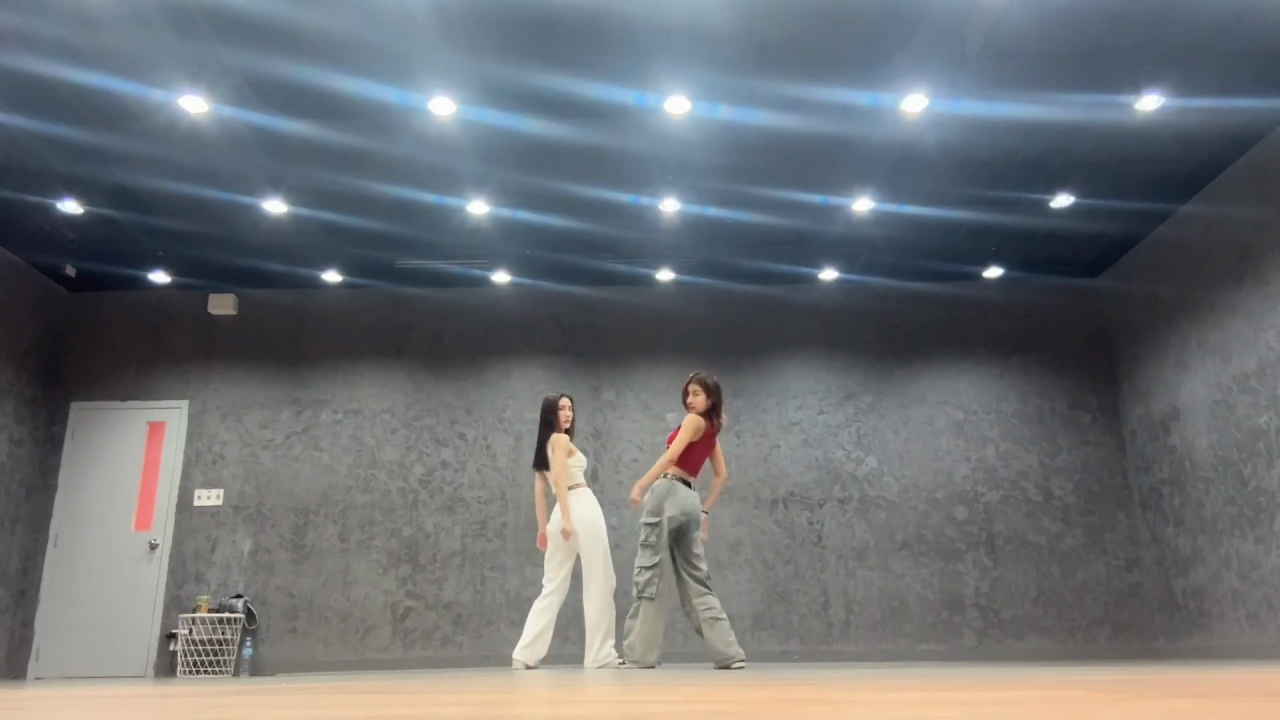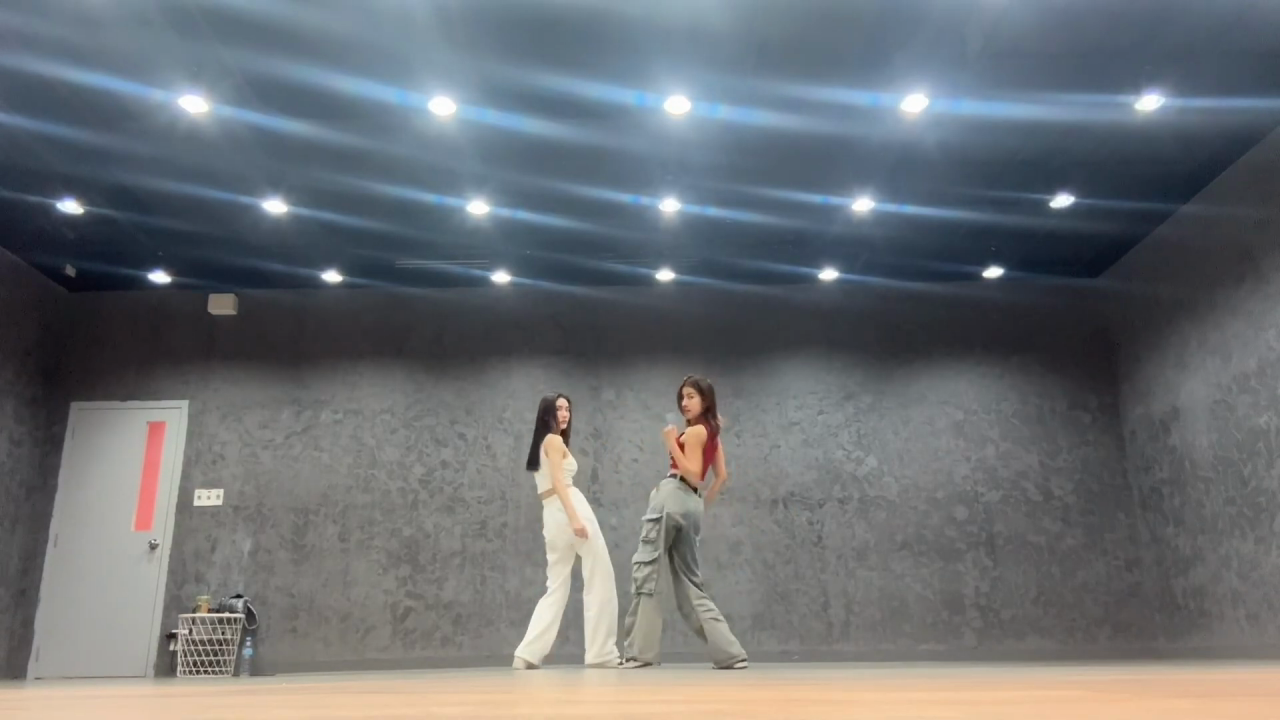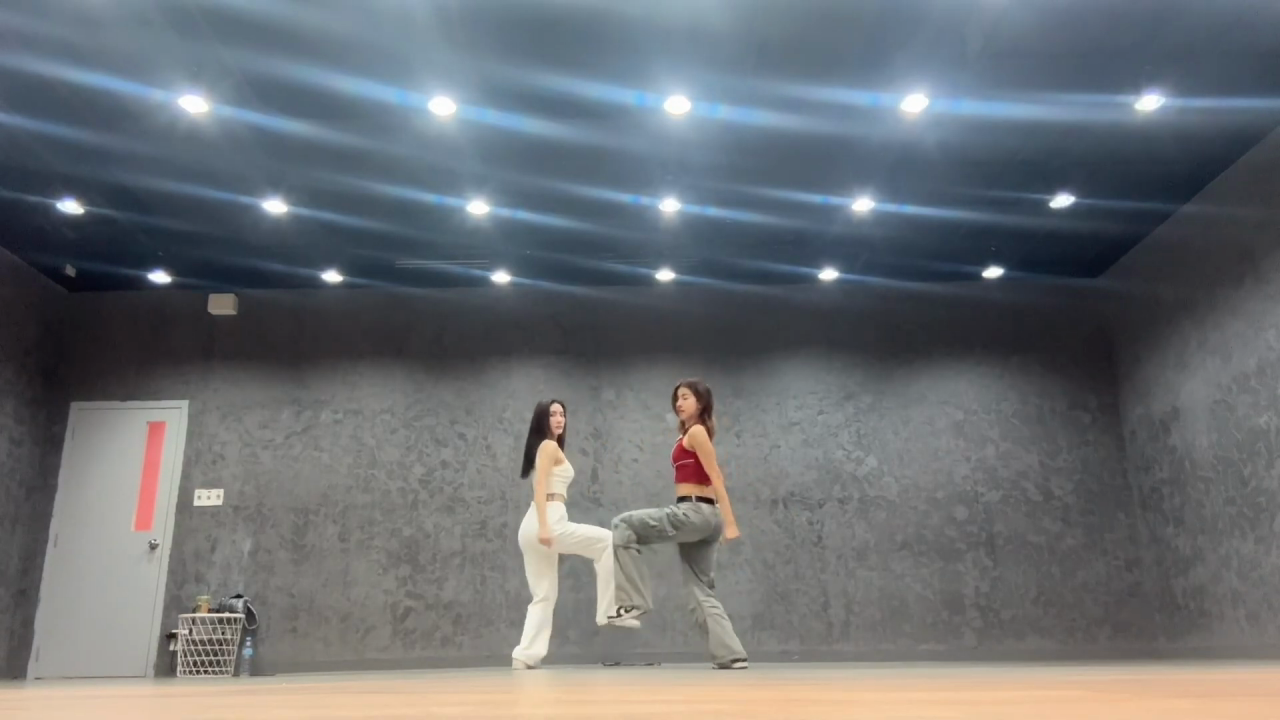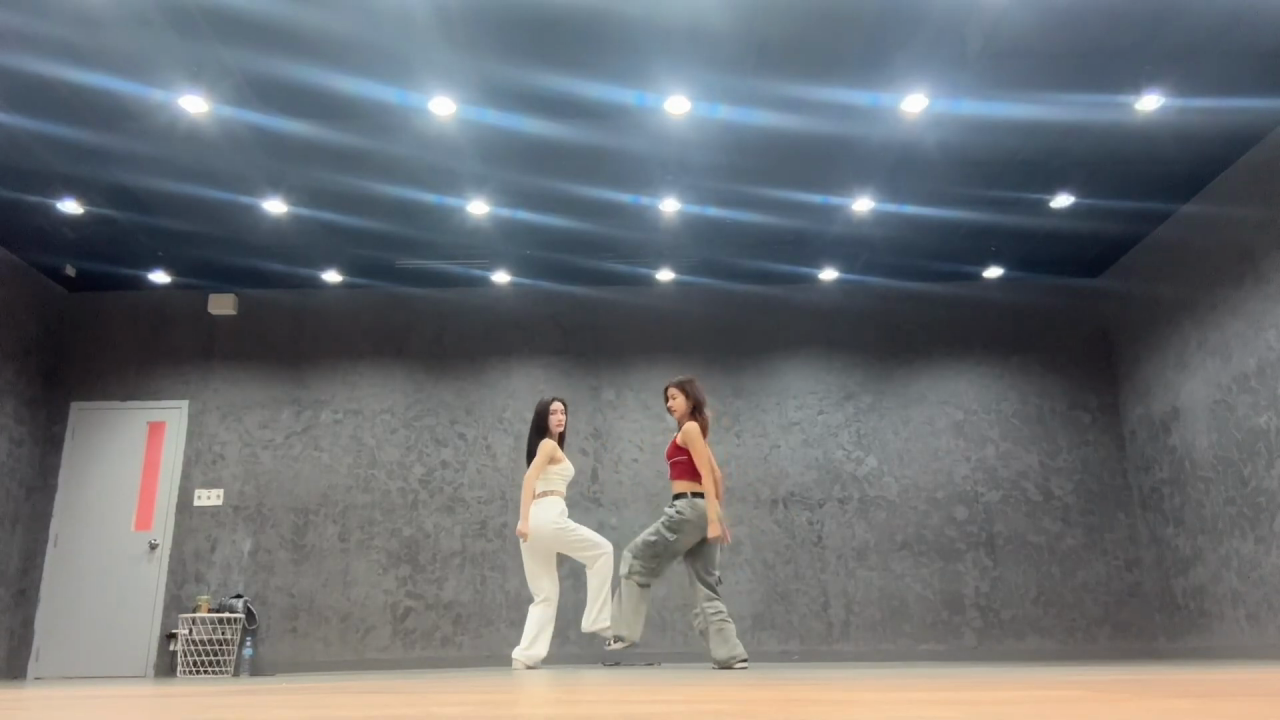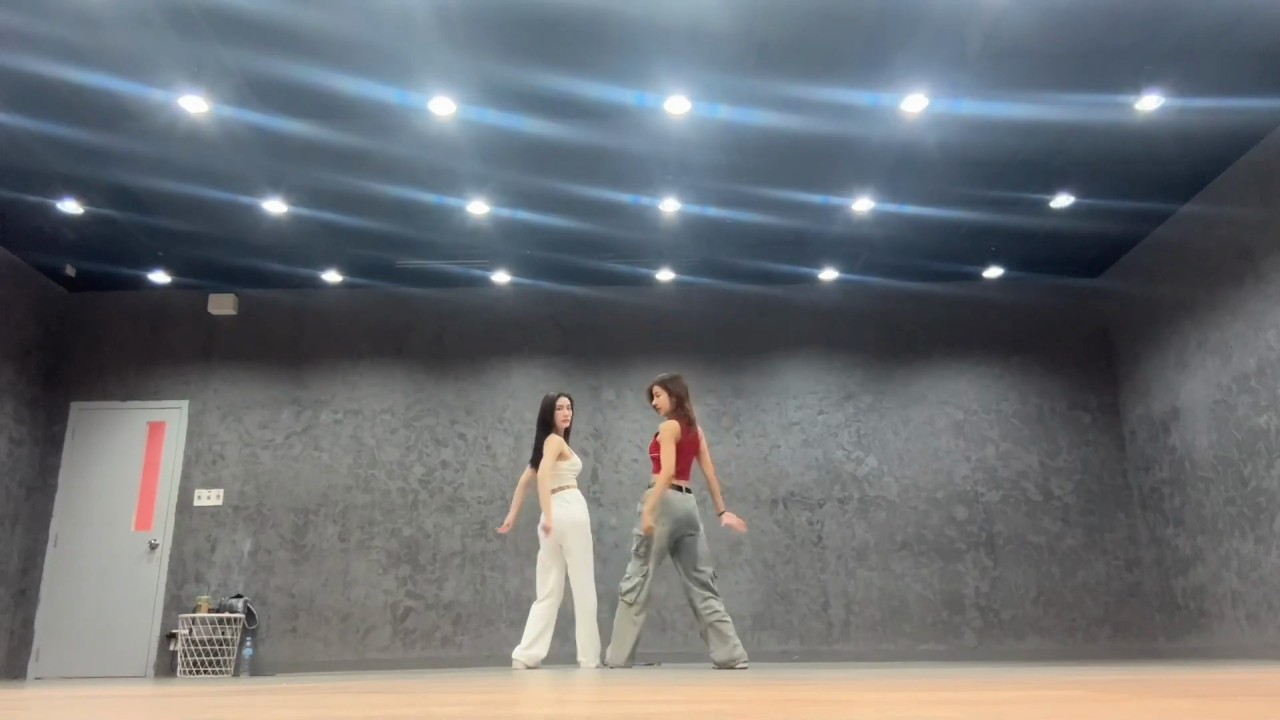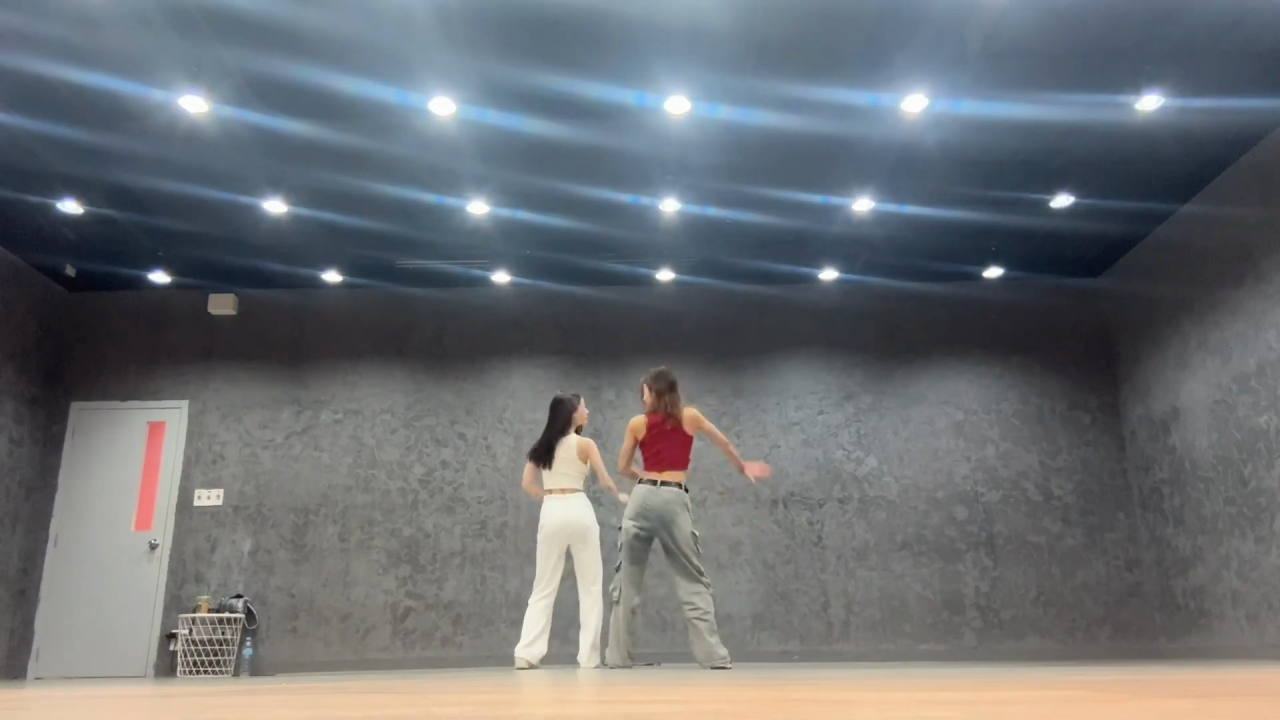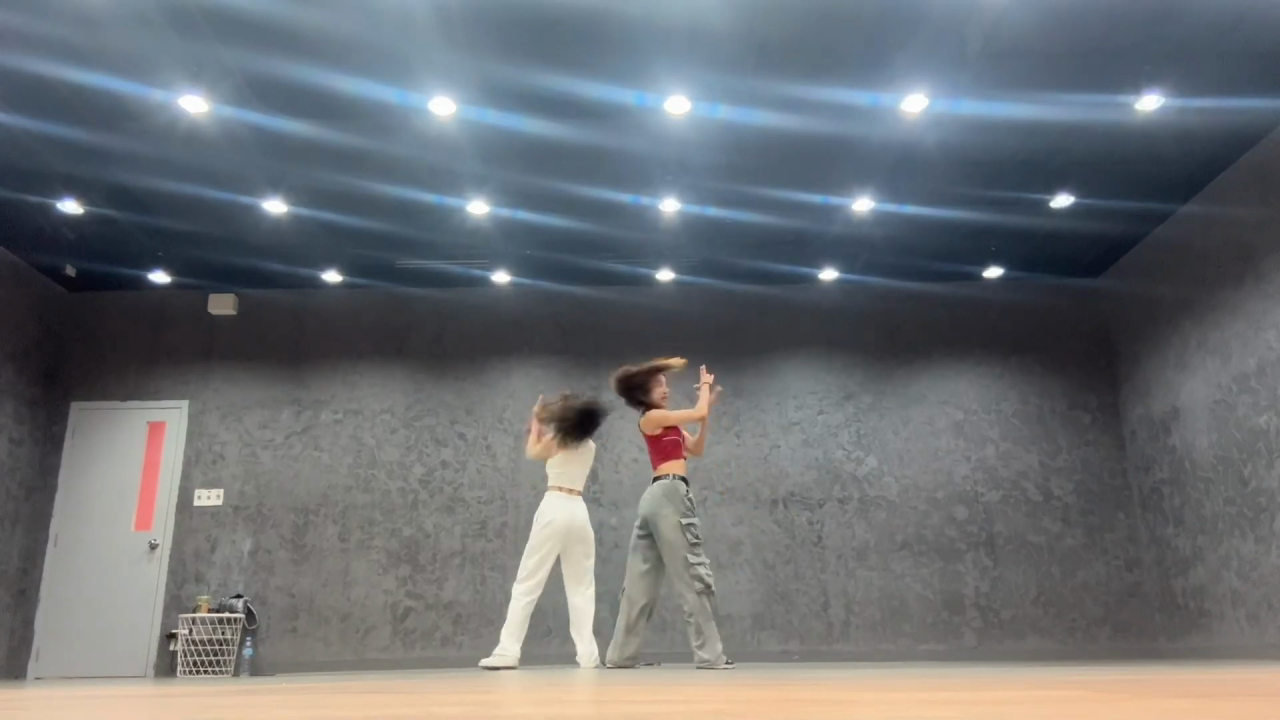
dt=0.2s
person 1, frame 1
left shoulder: (694, 421)
right shoulder: (711, 430)
left elbow: (672, 455)
right elbow: (722, 474)
left wrist: (642, 484)
right wrist: (704, 510)
left hip: (668, 494)
right hip: (689, 500)
left knee: (648, 572)
right knee: (695, 582)
left ankle: (640, 653)
right ankle: (728, 653)
person 1, frame 2
left shoulder: (696, 431)
right shoulder: (711, 433)
left elbow: (693, 473)
right elbow: (722, 476)
left wrist: (672, 444)
left hip: (672, 495)
right hip: (692, 504)
left knee: (647, 572)
right knee: (691, 585)
left ankle: (640, 652)
right ankle: (730, 654)
person 1, frame 3
left shoulder: (695, 432)
right shoulder: (699, 432)
left elbow: (716, 478)
right elbow: (715, 479)
left wrist: (729, 522)
left hip: (692, 513)
right hip: (705, 515)
left knee: (624, 526)
right knee: (701, 589)
left ankle: (634, 602)
right ankle: (731, 654)
person 1, frame 4
left shoulder: (689, 428)
right shoulder: (696, 430)
left elbow: (707, 475)
right elbow: (716, 475)
left wrist: (714, 519)
right wrist: (714, 518)
left hip: (687, 510)
right hip: (700, 511)
left knee: (635, 559)
right knee: (706, 589)
left ankle: (625, 632)
right ankle: (731, 654)
person 1, frame 5
left shoulder: (668, 427)
right shoulder: (694, 428)
left elbow: (666, 471)
right elbow: (709, 472)
left wrist: (648, 510)
right wrist: (723, 511)
left hip: (665, 503)
right hip: (687, 504)
left knee: (638, 579)
right knee: (700, 583)
left ankle: (619, 656)
right ankle: (731, 654)
person 1, frame 6
left shoulder: (638, 423)
right shoulder: (690, 417)
left elbow: (623, 466)
right elbow: (723, 444)
right wrist: (741, 465)
left hip: (644, 498)
right hip: (675, 500)
left knee: (628, 577)
right knee: (692, 579)
left ankle: (619, 654)
right ankle: (713, 654)
person 1, frame 7
left shoulder: (662, 421)
right shoulder: (652, 417)
left elbow: (695, 449)
right elbow: (701, 413)
left wrist: (706, 398)
right wrist: (706, 387)
left hip: (655, 496)
right hip: (670, 493)
left knee: (640, 579)
right knee: (693, 573)
left ankle: (621, 654)
right ankle: (709, 654)
person 2, frame 1
left shoulder: (546, 445)
right shoulder: (561, 439)
left elbow: (540, 489)
right elbow: (560, 476)
left wrist: (543, 527)
right wrist: (567, 518)
left hip: (561, 517)
right hip: (581, 511)
left knee: (553, 588)
right knee: (600, 584)
left ankle: (524, 655)
right ankle: (600, 655)
person 2, frame 2
left shoulder: (540, 445)
right shoulder: (554, 440)
right elbow: (558, 480)
right wrist: (574, 517)
left hip: (554, 517)
right hip: (571, 512)
left knee: (556, 589)
right knee: (600, 582)
left ankle: (527, 653)
right ankle: (601, 652)
person 2, frame 3
left shoulder: (540, 449)
right shoulder: (549, 446)
right elbow: (541, 486)
right wrist: (545, 526)
left hip: (532, 527)
right hip: (549, 521)
left knee: (544, 596)
right knee: (608, 542)
left ankle: (525, 655)
right ankle: (611, 610)
person 2, frame 4
left shoulder: (548, 448)
right shoulder: (548, 445)
right elbow: (529, 480)
right wrist: (524, 519)
left hip: (539, 520)
right hip: (547, 518)
left knee: (544, 596)
right knee: (602, 551)
left ankle: (525, 655)
right ankle: (599, 619)
person 2, frame 5
left shoulder: (549, 443)
right shoulder: (555, 441)
left elbow: (524, 480)
right elbow: (543, 474)
left wrist: (512, 516)
right wrist: (549, 515)
left hip: (554, 516)
right hip: (569, 510)
left knee: (548, 593)
right knee: (583, 587)
left ankle: (525, 655)
right ankle: (589, 656)
person 2, frame 6
left shoulder: (544, 445)
right shoulder: (584, 444)
left elbow: (527, 484)
right elbow: (604, 479)
right wrist: (619, 495)
left hip: (550, 512)
right hip: (578, 512)
left knee: (543, 589)
right knee: (591, 588)
left ankle: (527, 652)
right ankle: (589, 656)
person 2, frame 7
left shoulder: (556, 439)
right shoulder: (588, 446)
left elbow: (533, 452)
left wrist: (535, 422)
right wrist: (541, 422)
left hip: (553, 510)
right hip: (578, 513)
left knee: (526, 586)
right knee: (582, 589)
left ankle: (506, 651)
right ankle: (588, 656)
